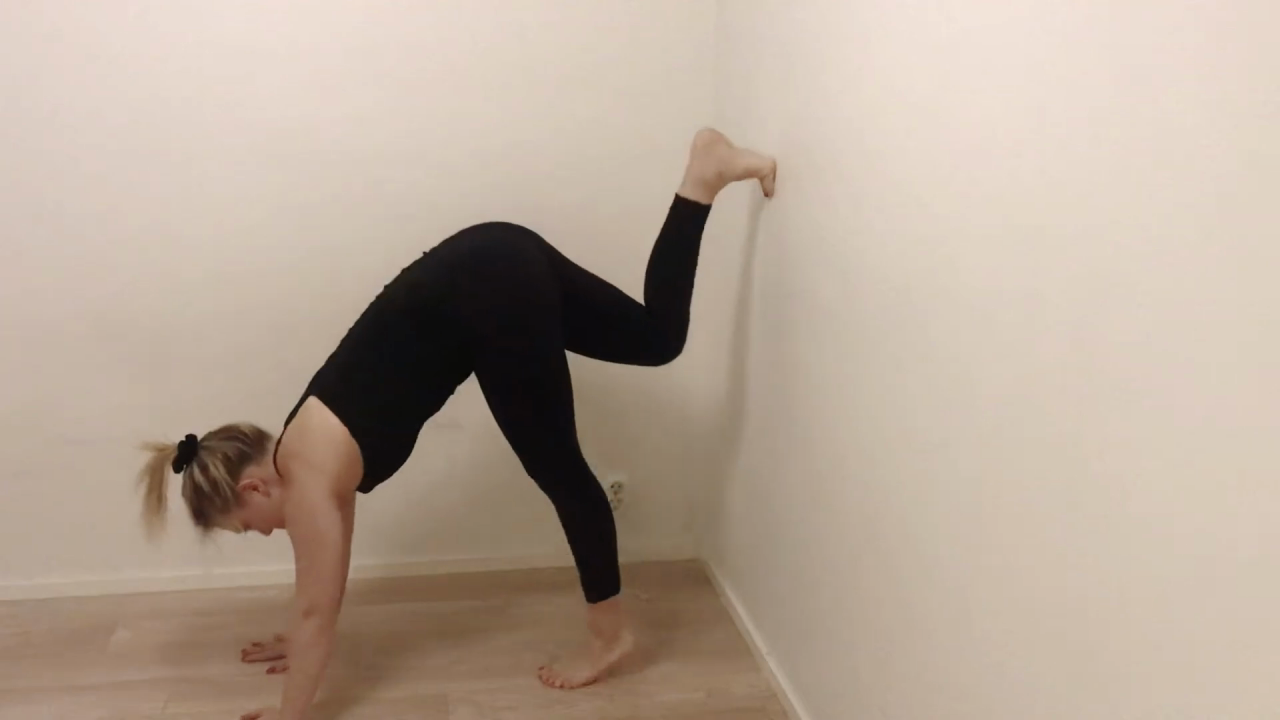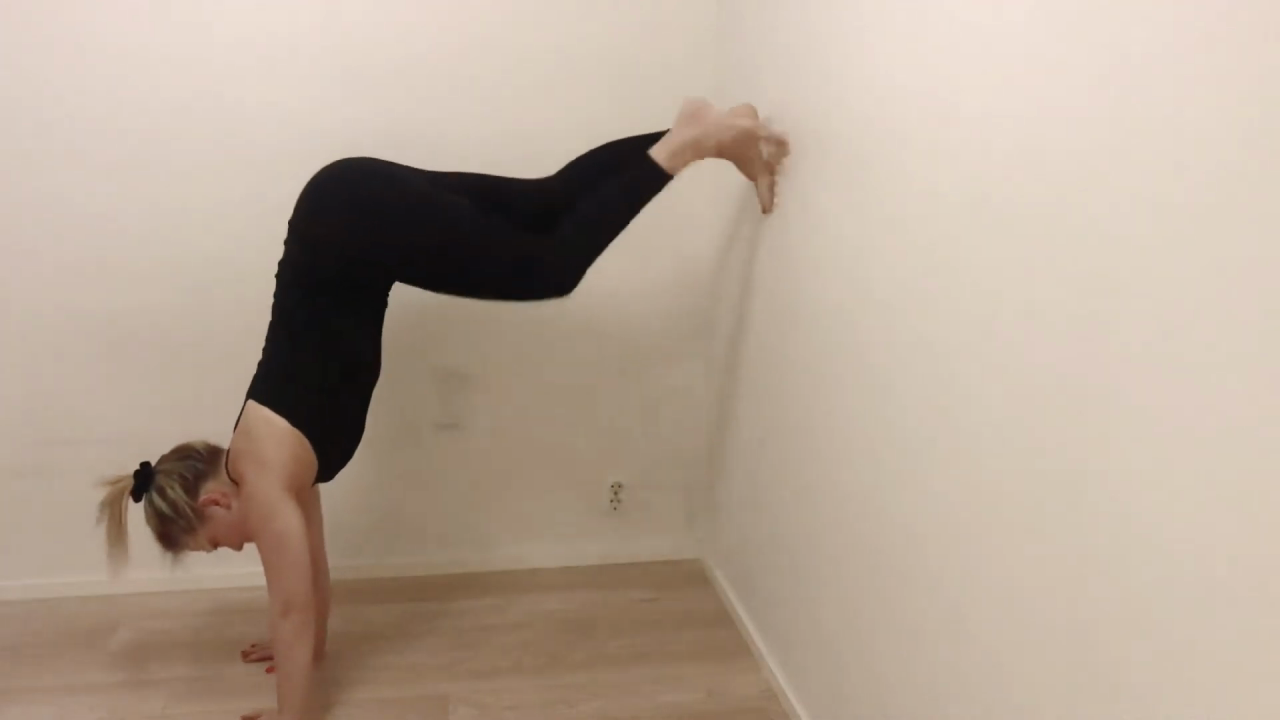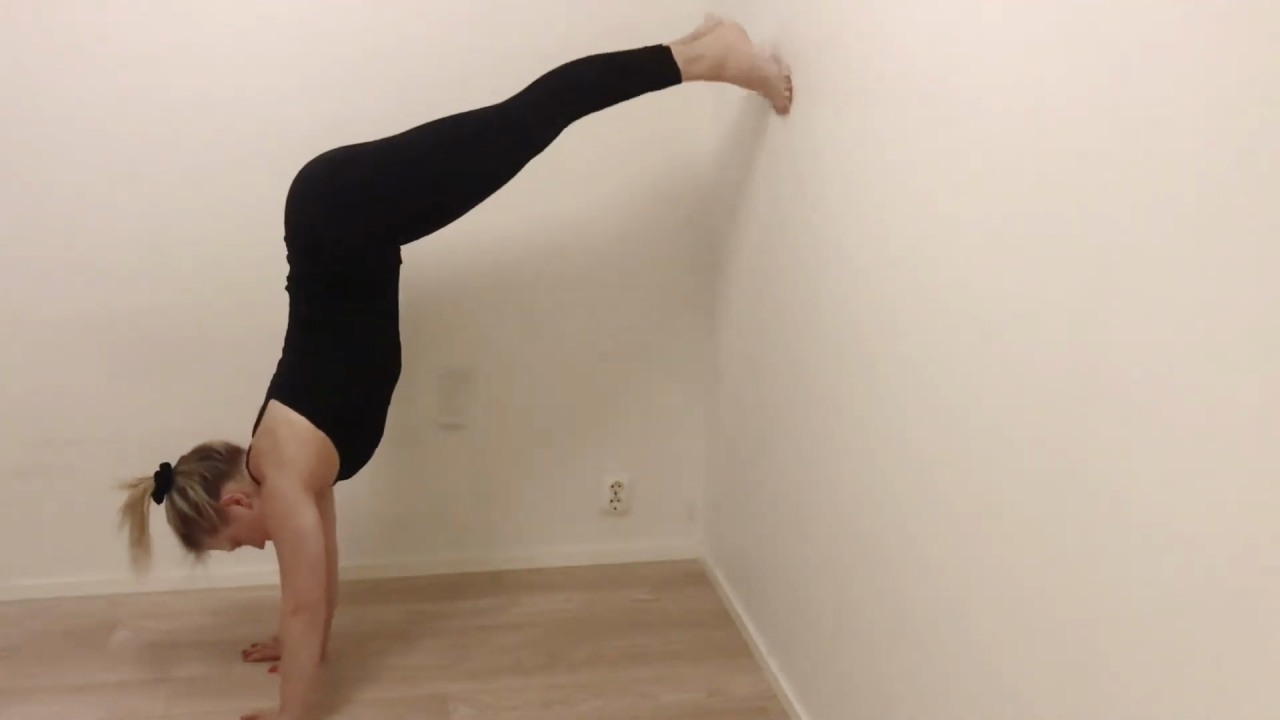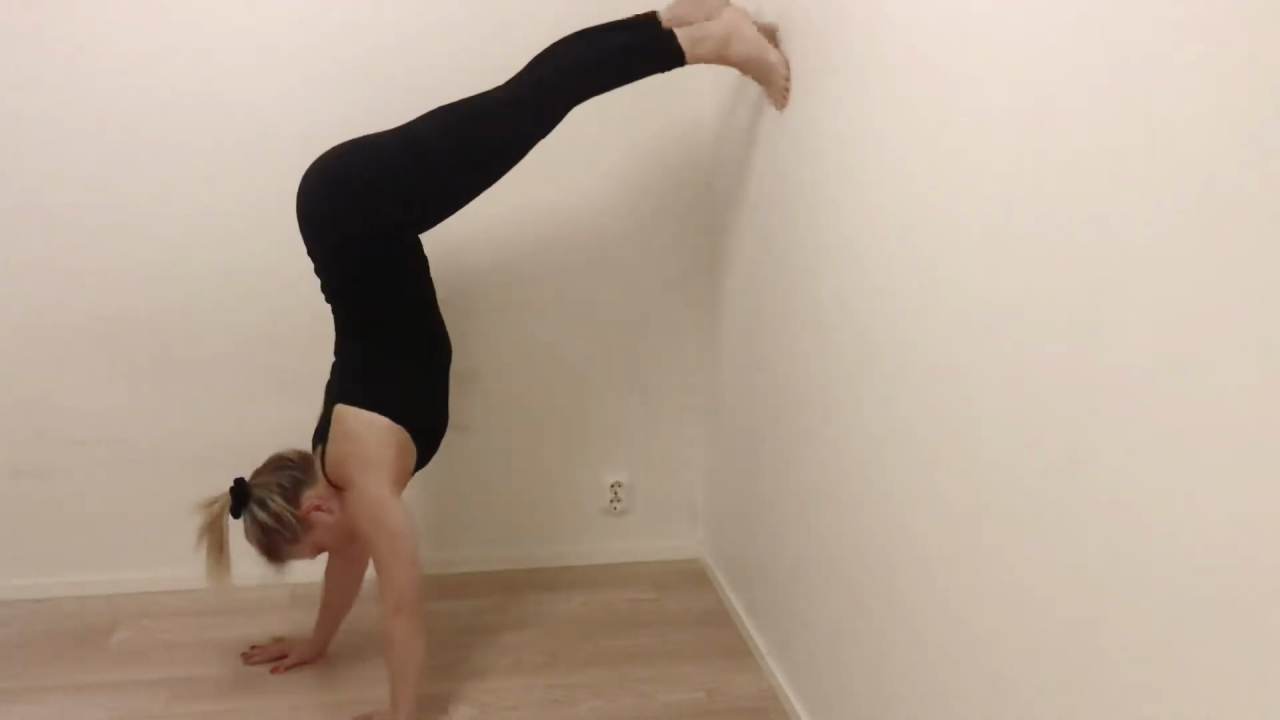
dt=0.7s
person 1, frame 1
left shoulder: (307, 475)
right shoulder: (309, 450)
left elbow: (315, 612)
right wrist: (305, 639)
left hip: (491, 289)
right hip: (495, 267)
left knee: (558, 468)
right knee: (658, 340)
left ankle: (607, 631)
right ankle: (702, 173)
person 1, frame 2
left shoulder: (263, 479)
right shoulder: (271, 462)
left elbow: (290, 611)
right elbow: (309, 554)
right wrist: (307, 646)
left hip: (357, 214)
right hip: (351, 213)
left knee: (550, 266)
right knee: (546, 204)
left ankle: (684, 142)
right ankle: (691, 141)
person 1, frame 3
left shoulder: (282, 477)
right shoulder: (286, 461)
left elbow: (302, 605)
right elbow: (321, 553)
right wrist: (305, 643)
left hip: (348, 208)
right hip: (342, 210)
left knee: (525, 119)
right knee: (524, 117)
left ankle: (704, 56)
person 1, frame 4
left shoulder: (361, 471)
right shoulder: (341, 467)
left elbow: (402, 606)
right elbow: (351, 549)
right wrist: (313, 643)
left hip: (358, 200)
right hip: (350, 204)
left knee: (528, 101)
